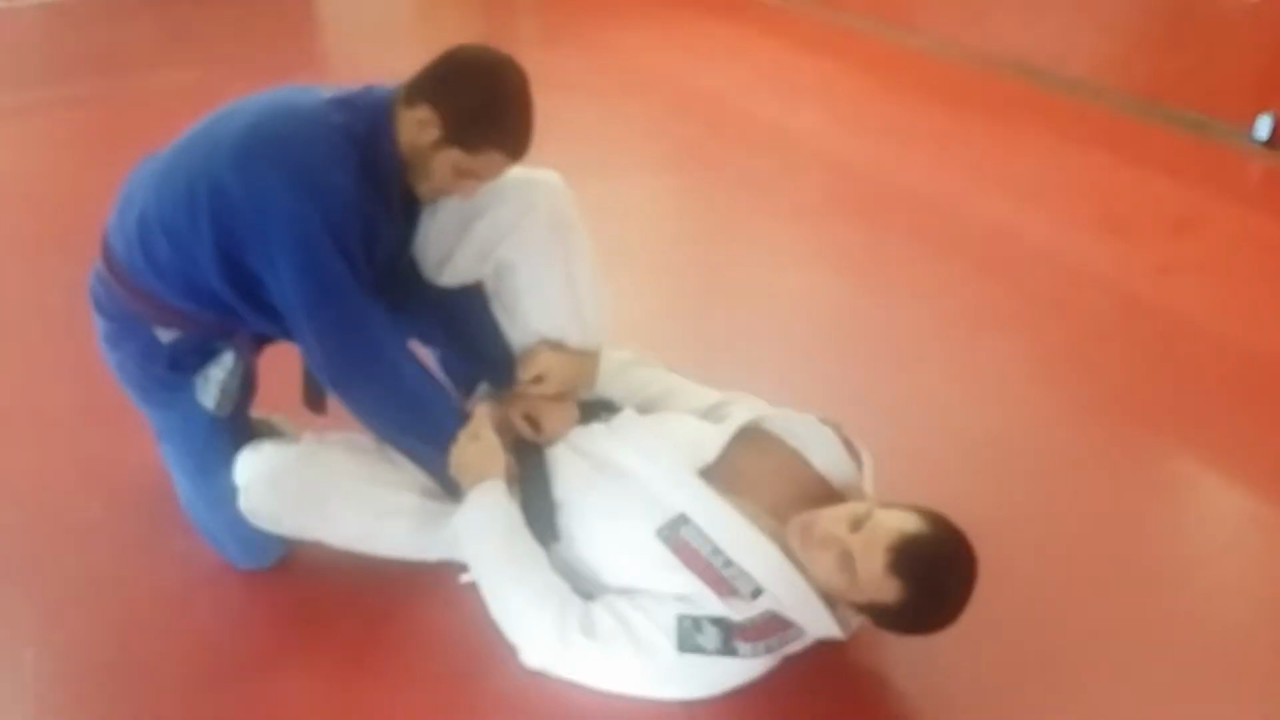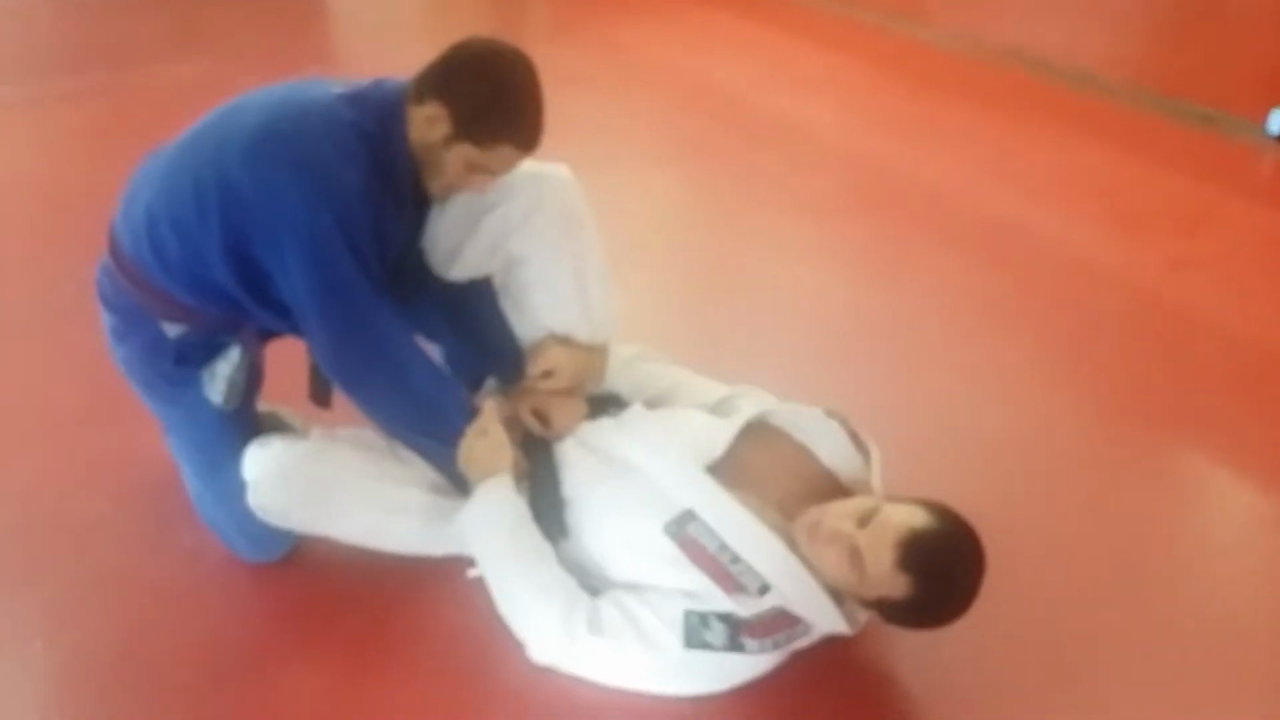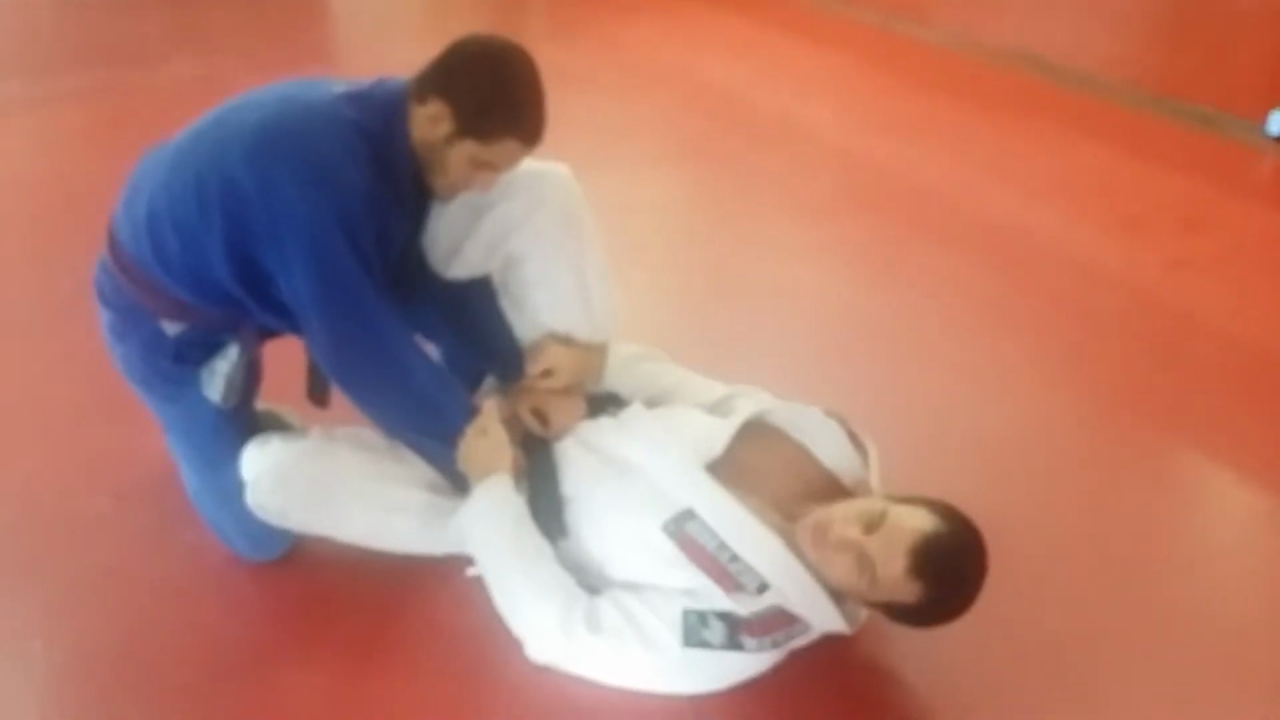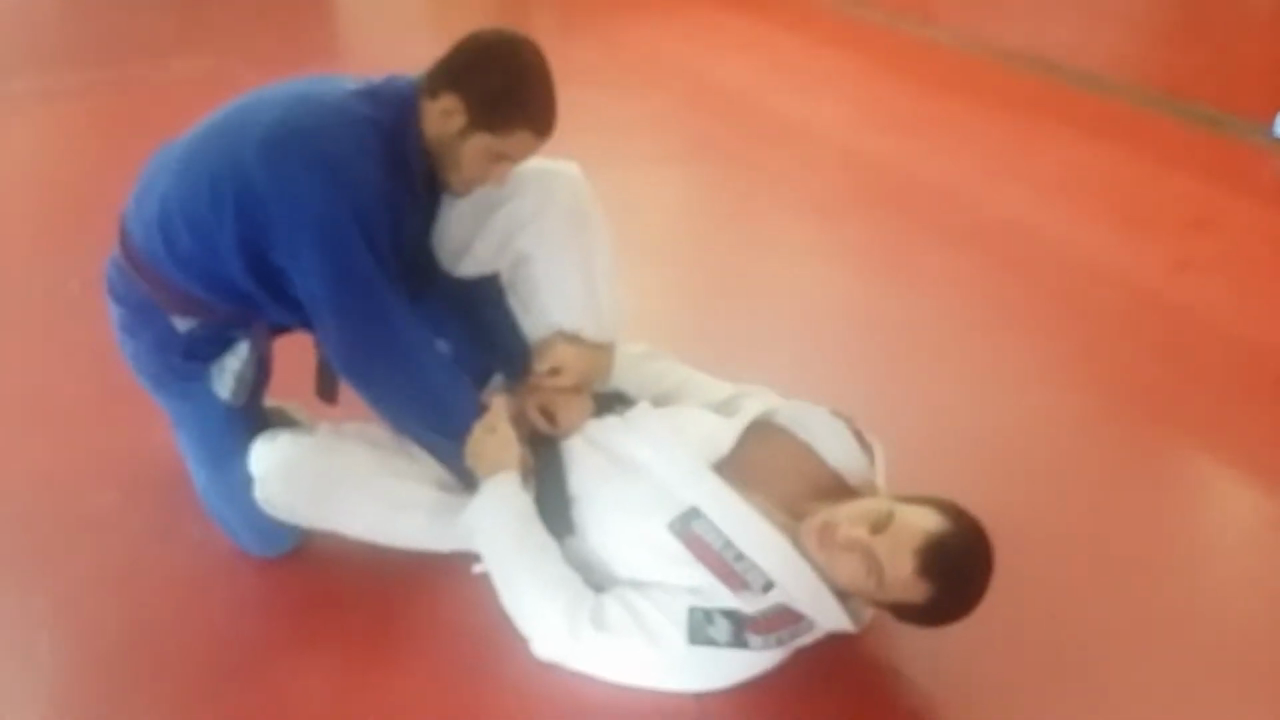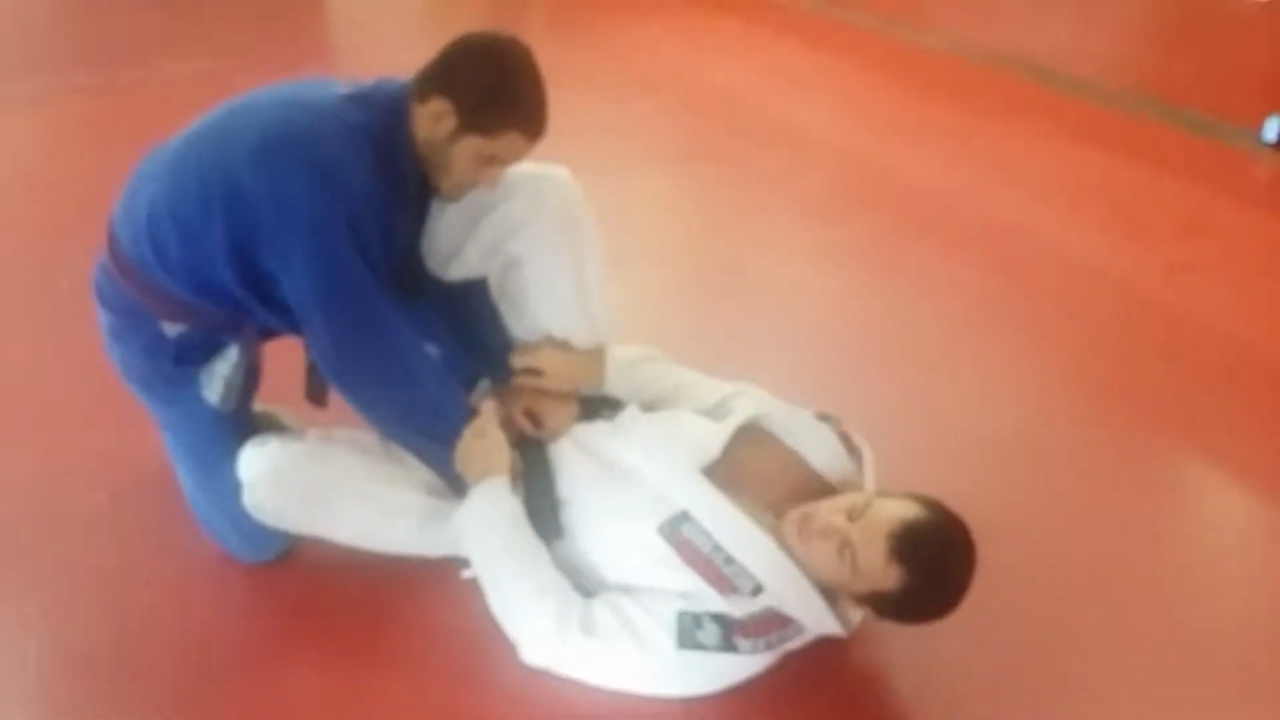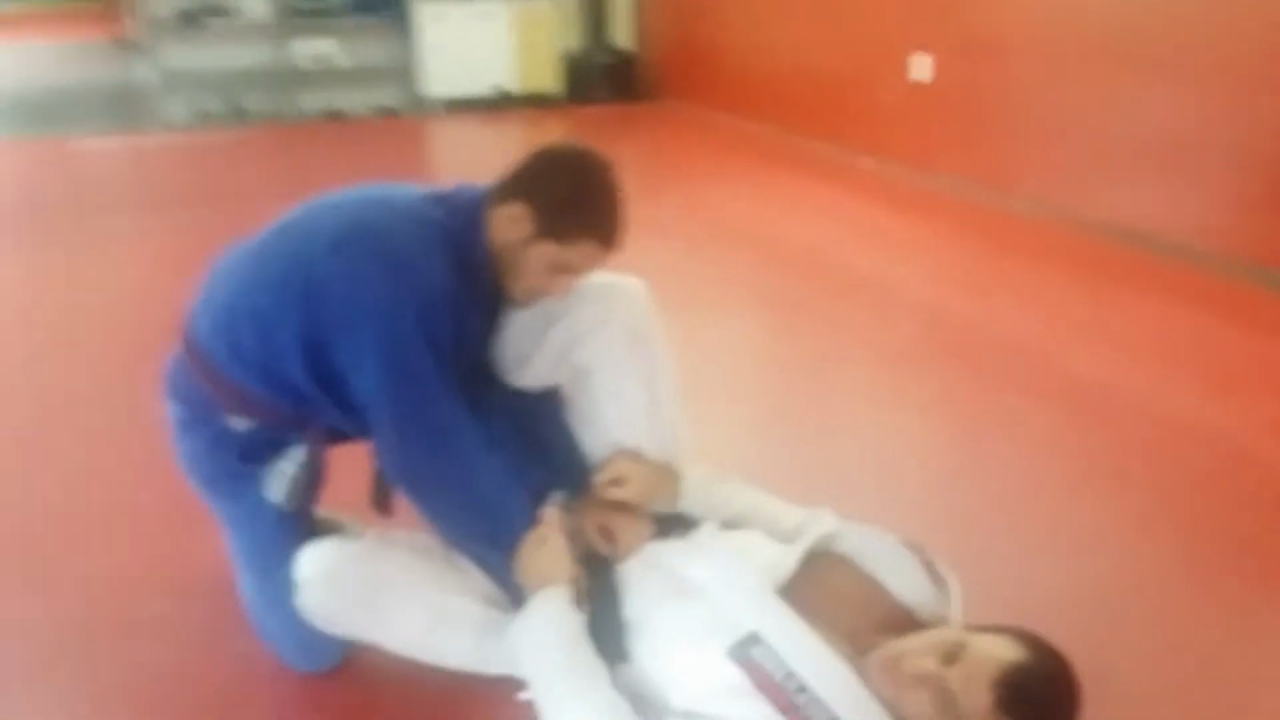
dt=0.7s
person 1, frame 1
left shoulder: (729, 643)
right shoulder: (829, 456)
left elbow: (557, 636)
right elbow: (712, 409)
left wrist: (485, 496)
left hip: (518, 509)
right hip: (580, 419)
left knee: (269, 478)
left ankle: (242, 436)
person 1, frame 2
left shoulder: (734, 638)
right shoulder: (835, 449)
left elbow: (562, 631)
right elbow: (716, 402)
left wrist: (492, 491)
left hip: (525, 509)
right hip: (571, 401)
left knee: (274, 475)
left ankle: (257, 431)
person 1, frame 3
left shoulder: (734, 637)
right shoulder: (835, 448)
left elbow: (562, 631)
right elbow: (710, 399)
left wrist: (491, 490)
left hip: (524, 508)
right hip: (571, 408)
left knee: (271, 472)
left ankle: (261, 430)
person 1, frame 4
left shoulder: (739, 633)
right shoulder: (841, 450)
left elbow: (566, 628)
right elbow: (720, 400)
left wrist: (497, 486)
left hip: (524, 501)
left knee: (279, 467)
left ankle: (266, 426)
person 1, frame 5
left shoulder: (733, 638)
right shoulder: (830, 453)
left elbow: (557, 635)
right elbow: (728, 402)
left wrist: (488, 492)
right wrist: (596, 367)
left hip: (519, 506)
right hip: (574, 400)
left knee: (267, 474)
left ankle: (255, 431)
person 1, frame 6
right shoulder: (912, 583)
right elbow: (799, 530)
left wrist: (548, 602)
right wrist: (673, 486)
left hip: (584, 634)
right hip: (639, 521)
left knee: (325, 576)
person 2, frame 1
left shoulder: (376, 133)
right shoulder: (304, 175)
left elbow: (424, 278)
right elbow: (353, 350)
left wrist: (506, 381)
left hip: (241, 285)
right hip: (163, 318)
right knee: (255, 542)
right ankle: (192, 427)
person 2, frame 2
left shoulder: (386, 127)
right shoulder: (316, 172)
left elbow: (428, 274)
right elbow: (361, 345)
left wrist: (513, 374)
left hip: (246, 276)
right hip: (171, 312)
right knee: (263, 535)
right ankle: (203, 423)
person 2, frame 3
left shoulder: (386, 127)
right shoulder: (319, 172)
left elbow: (429, 273)
right elbow: (361, 345)
left wrist: (512, 369)
left hip: (243, 276)
right hip: (168, 310)
right knee: (262, 535)
right ankle: (207, 424)
person 2, frame 4
left shoulder: (396, 123)
right shoulder: (332, 167)
left elbow: (433, 273)
right elbow: (376, 343)
left wrist: (521, 363)
left hip: (259, 268)
right hip: (180, 307)
right knee: (270, 529)
right ankle: (212, 418)
person 2, frame 5
left shoulder: (387, 127)
right shoulder: (319, 175)
left elbow: (425, 277)
right elbow: (364, 351)
left wrist: (507, 370)
left hip: (247, 276)
right hip: (169, 312)
right knee: (257, 535)
right ankle: (204, 425)
person 2, frame 6
left shoulder: (467, 237)
right shoulder: (397, 269)
left elbow: (500, 385)
right elbow: (432, 452)
left wrist: (579, 491)
left hip: (327, 376)
right hip: (238, 409)
right knee: (314, 642)
right ankle: (268, 529)
